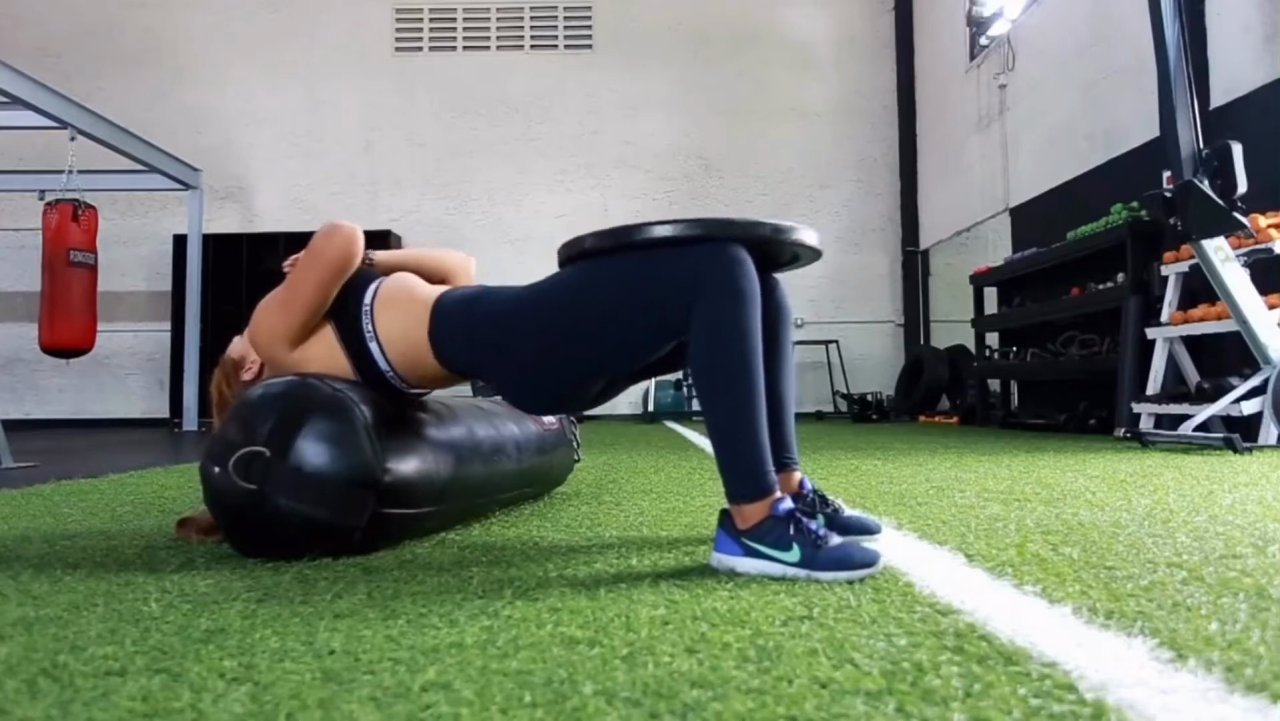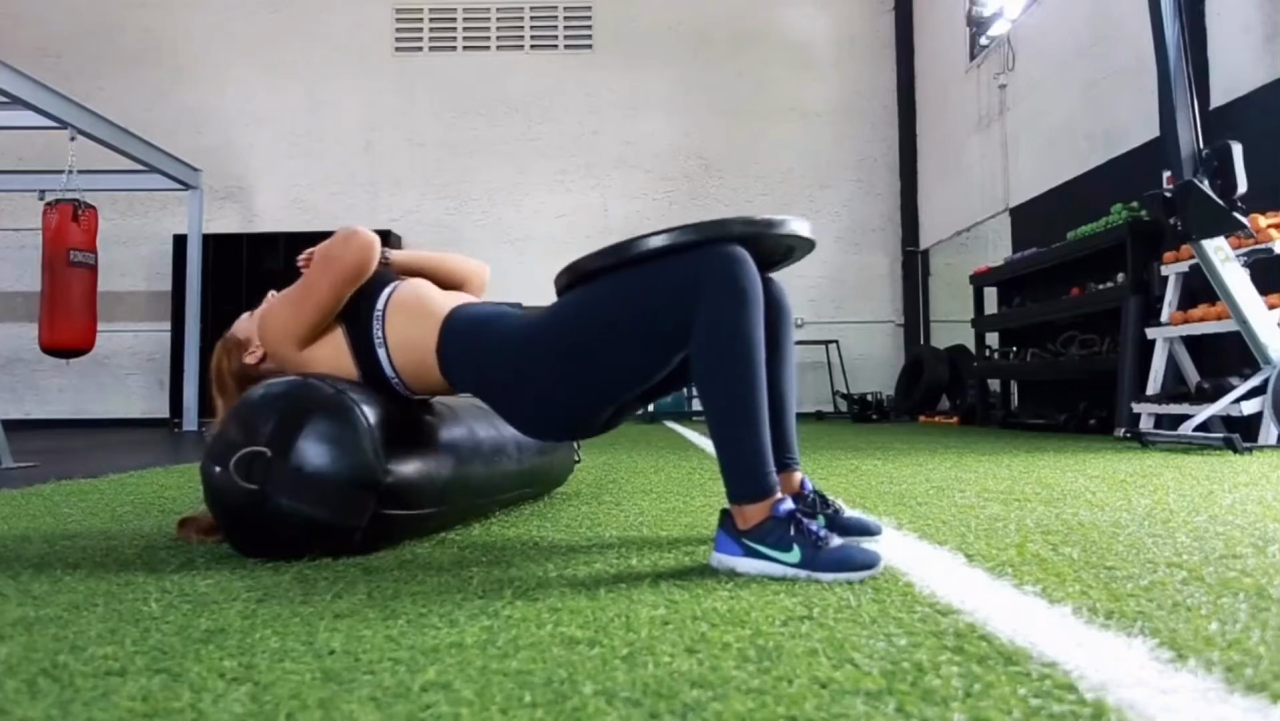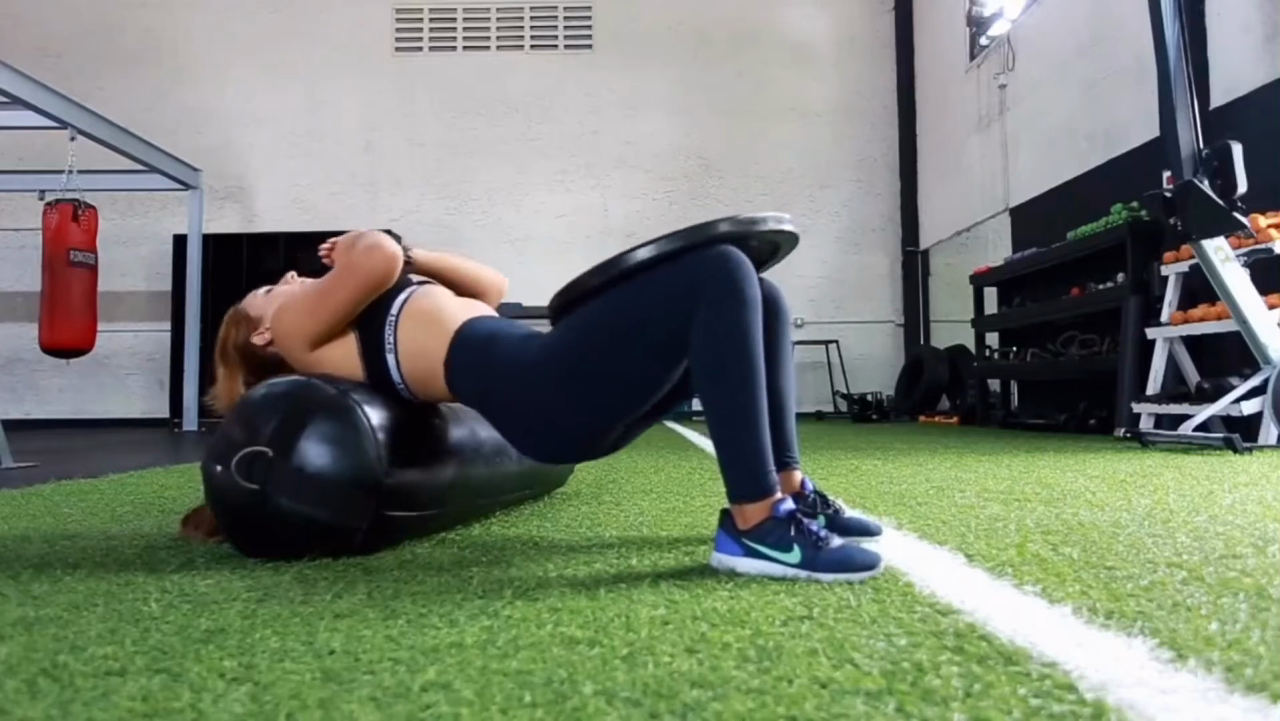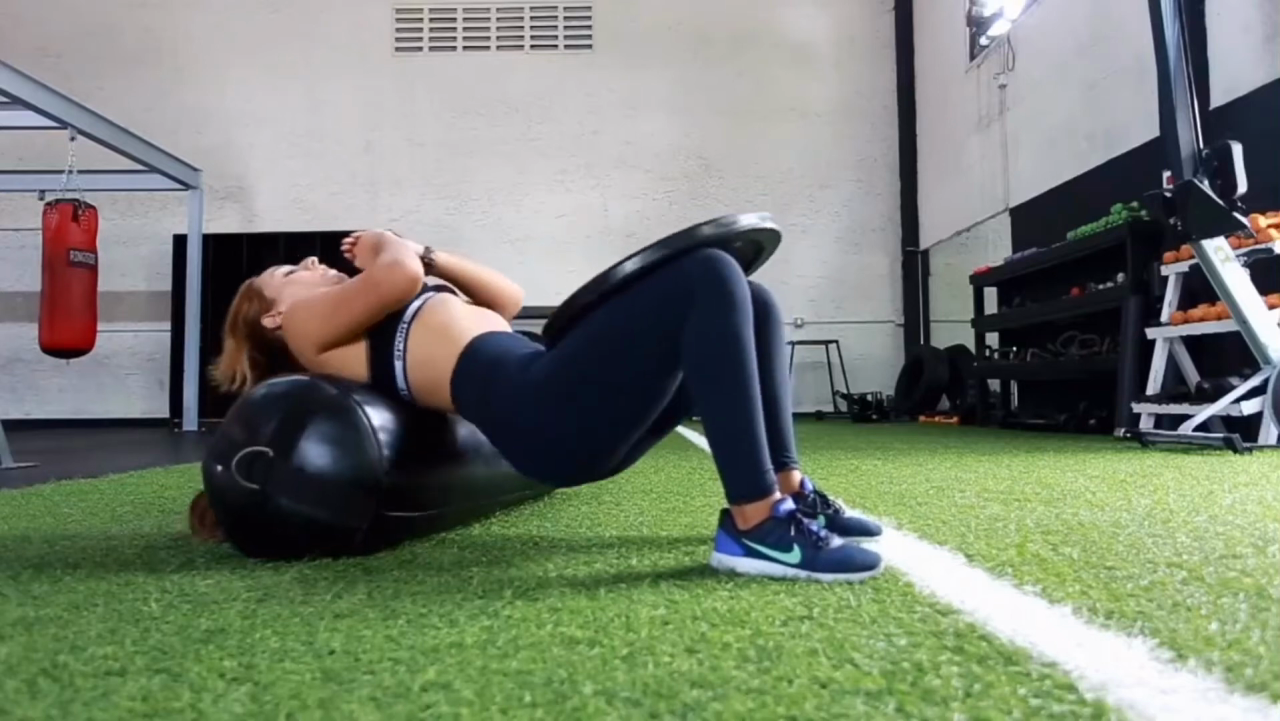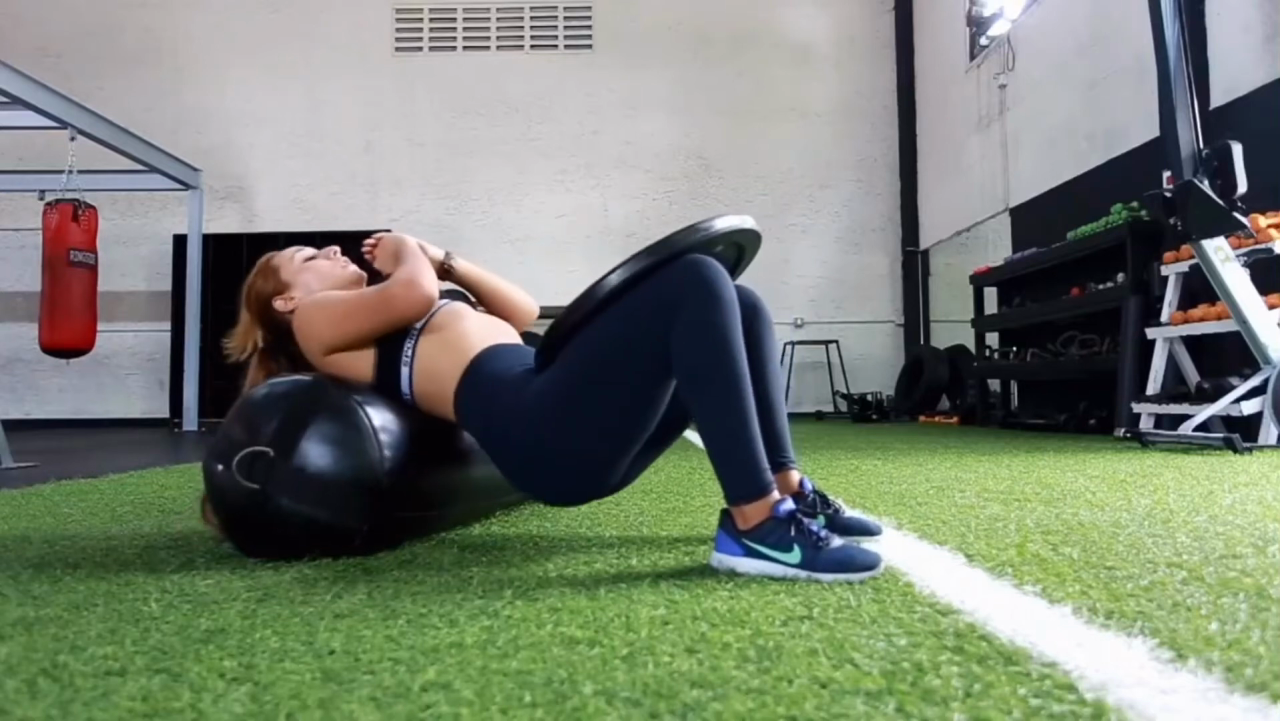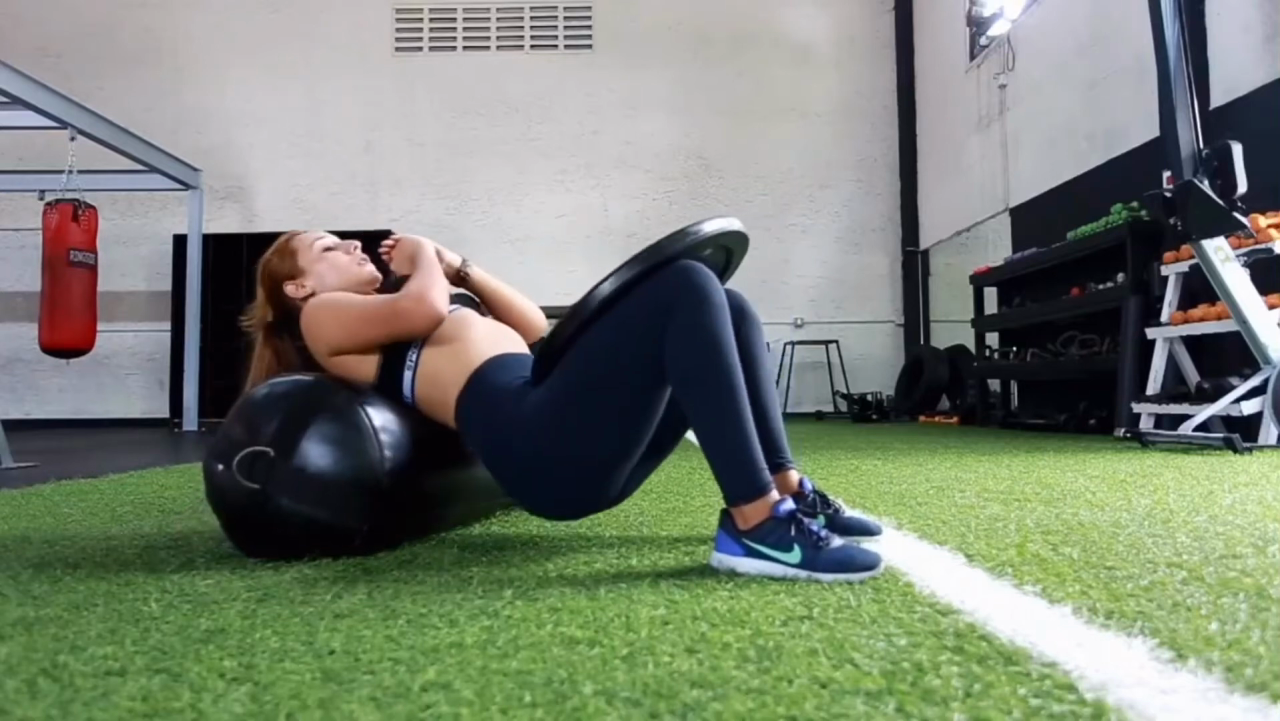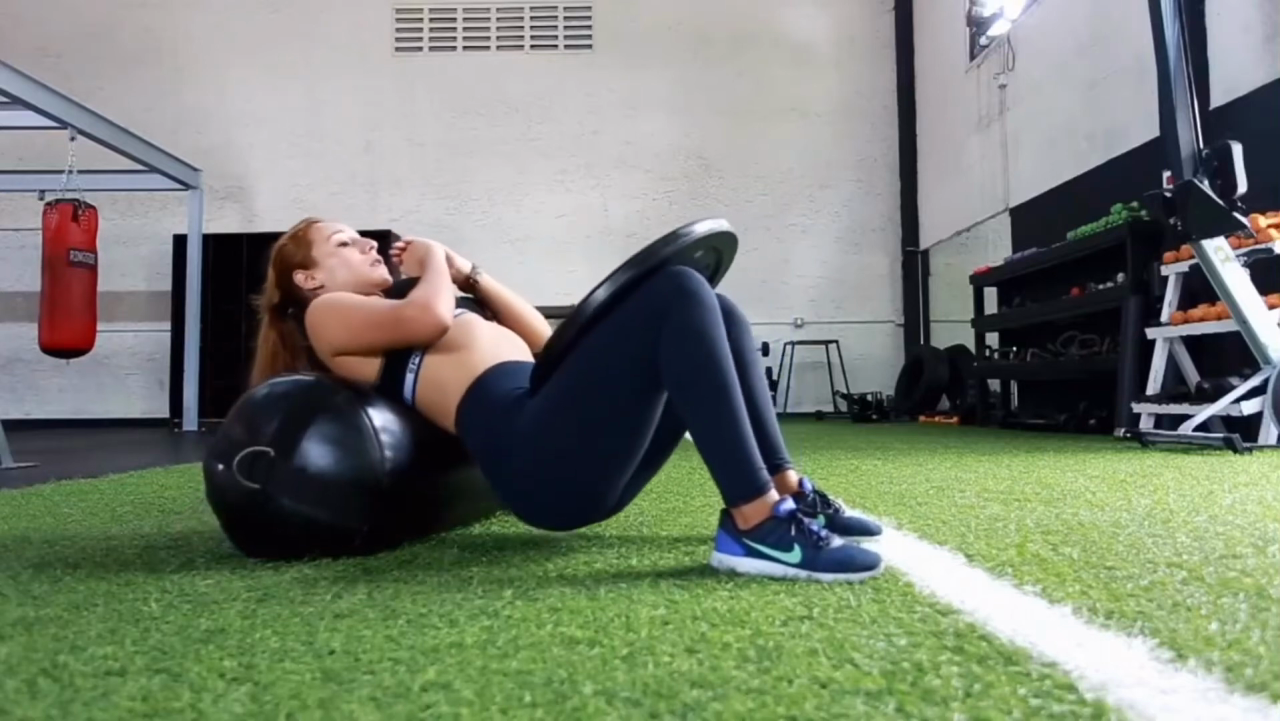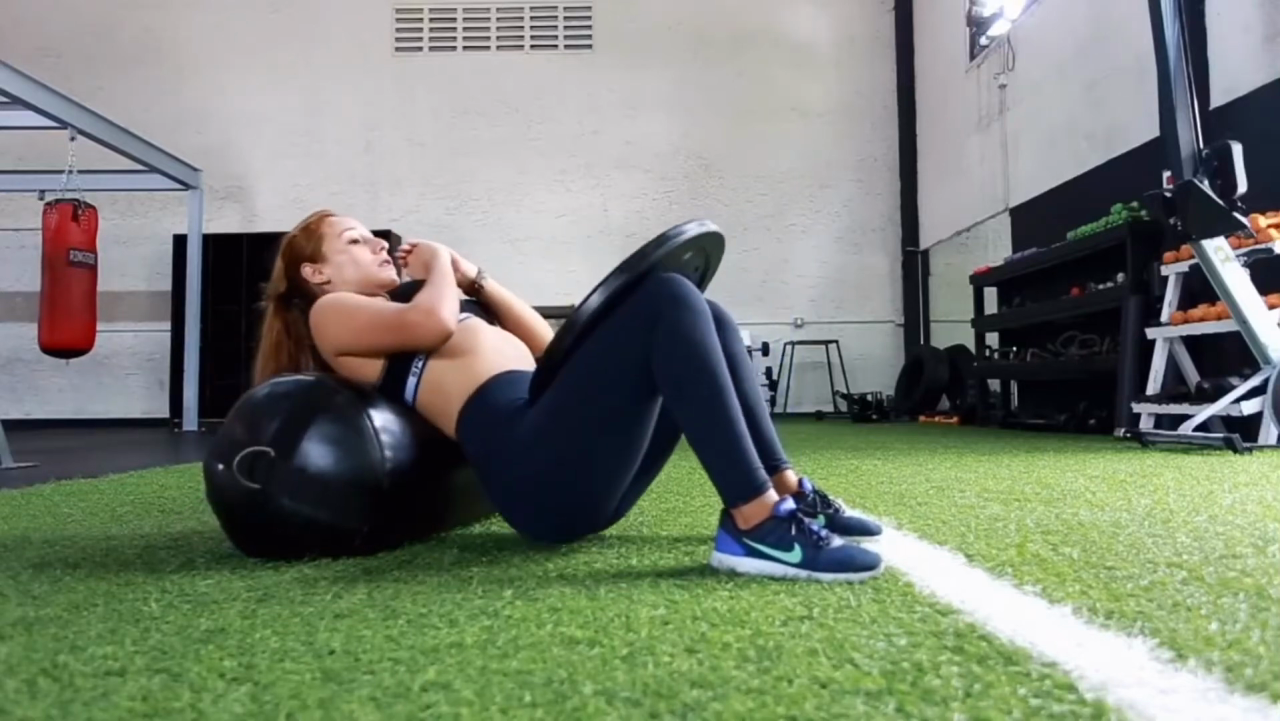
dt=0.1s
person 1, frame 1
left shoulder: (379, 345)
right shoulder: (276, 335)
left elbow: (459, 270)
right elbow: (340, 239)
left wrist: (372, 263)
right wrist: (359, 259)
left hip: (539, 341)
right hip: (525, 339)
left knee: (752, 289)
right knee: (721, 271)
left ankle: (787, 490)
right ankle: (756, 525)
person 1, frame 2
left shoulder: (360, 319)
right shoulder: (286, 333)
left elbow: (473, 278)
right elbow: (356, 251)
left wrist: (388, 256)
right wrist: (350, 248)
left hip: (544, 353)
right hip: (535, 370)
left knee: (758, 295)
right knee: (724, 272)
left ankle: (787, 490)
right ankle: (756, 526)
person 1, frame 3
left shoulder: (375, 330)
right shoulder: (296, 329)
left elbow: (489, 286)
right elbow: (376, 257)
left wrist: (406, 258)
right wrist: (376, 249)
left hip: (565, 384)
right hip: (545, 389)
left knee: (757, 298)
right knee: (720, 275)
left ankle: (788, 490)
right ankle: (757, 526)
person 1, frame 4
left shoulder: (373, 319)
right shoulder: (307, 326)
left elbow: (506, 298)
right elbow: (398, 277)
left wrist: (425, 254)
right wrist: (392, 252)
left hip: (568, 404)
right hip: (544, 414)
left knee: (750, 303)
right knee: (710, 276)
left ankle: (788, 493)
right ankle: (756, 528)
person 1, frame 5
left shoulder: (386, 328)
right shoulder: (317, 324)
left elbow: (522, 311)
right elbow: (415, 293)
left wrist: (440, 258)
right wrist: (410, 258)
left hip: (574, 421)
right hip: (547, 428)
left knee: (741, 307)
right knee: (696, 282)
left ankle: (787, 493)
right ankle: (756, 528)
person 1, frame 6
left shoulder: (388, 319)
right shoulder: (321, 317)
left elbow: (533, 326)
right elbow: (422, 308)
left wrist: (457, 267)
right wrist: (423, 260)
left hip: (580, 444)
right hip: (541, 447)
left knee: (728, 310)
right knee: (687, 286)
left ankle: (789, 493)
right ankle: (757, 526)
person 1, frame 7
left shoulder: (399, 324)
right shoulder: (327, 316)
left elbow: (538, 337)
right elbow: (427, 316)
left wrist: (465, 273)
right wrist: (433, 263)
left hip: (584, 453)
right hip: (543, 453)
left knee: (715, 315)
right knee: (677, 294)
left ankle: (789, 492)
right ankle: (756, 526)
person 1, frame 8
left shoulder: (397, 317)
right shoulder: (331, 314)
left elbow: (543, 346)
right elbow: (431, 323)
left wrist: (471, 278)
right wrist: (439, 269)
left hip: (583, 469)
right hip: (541, 472)
left knee: (704, 320)
right knee: (668, 299)
left ankle: (788, 491)
right ankle: (758, 527)
